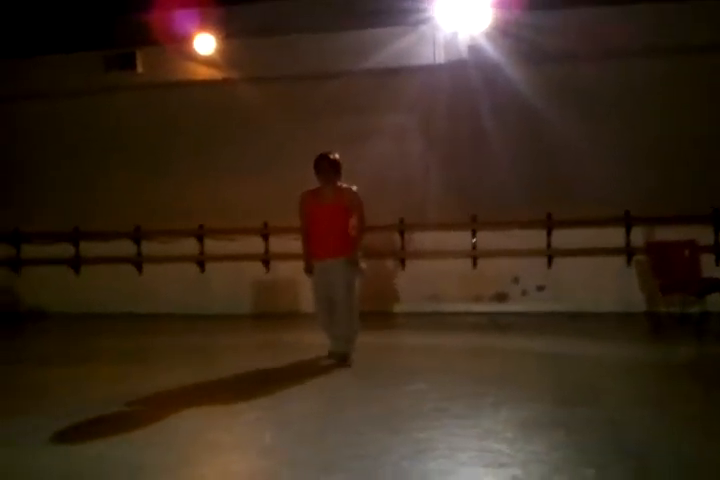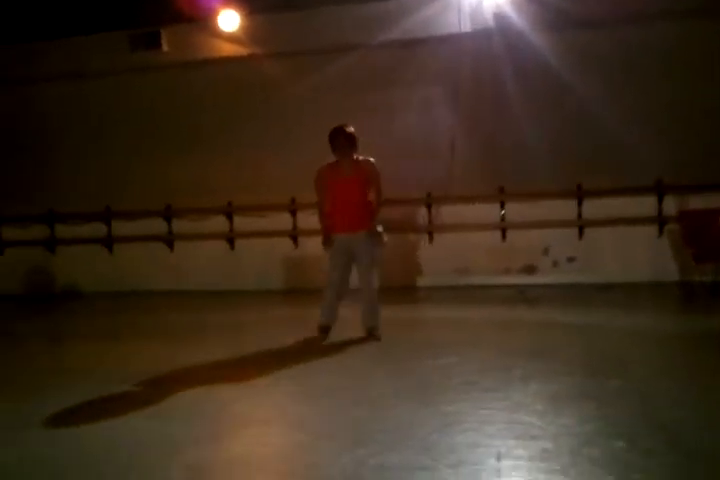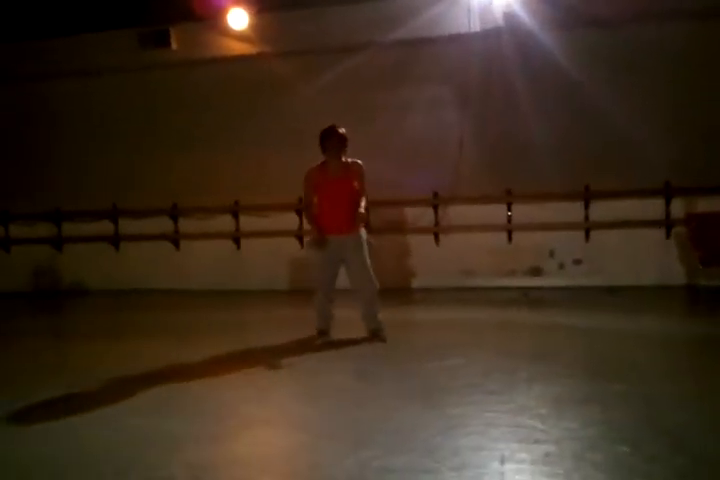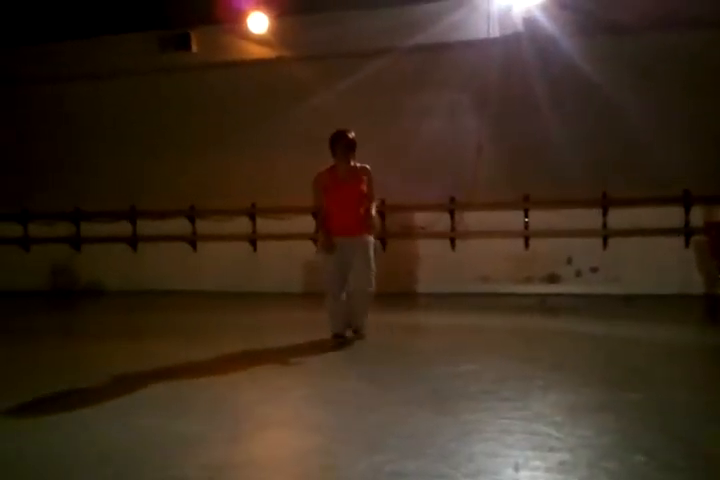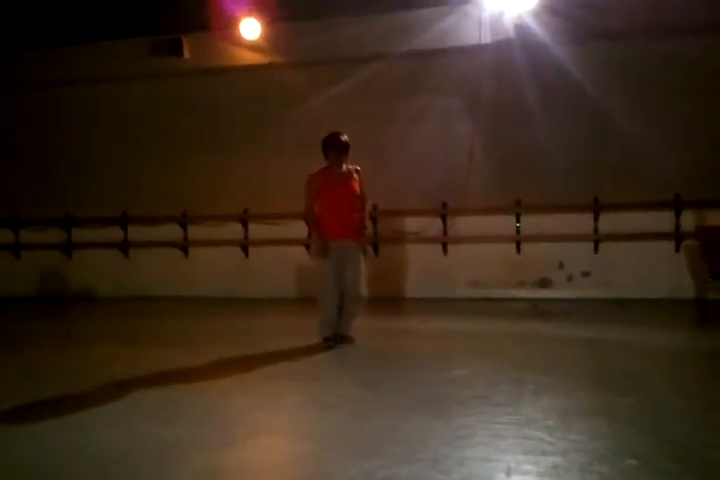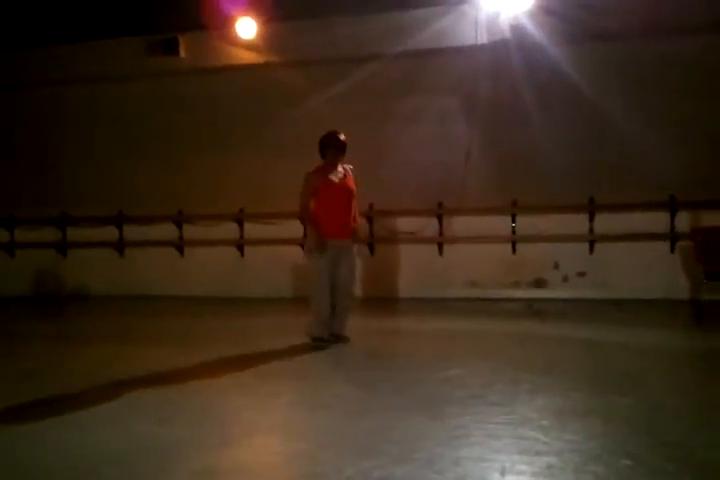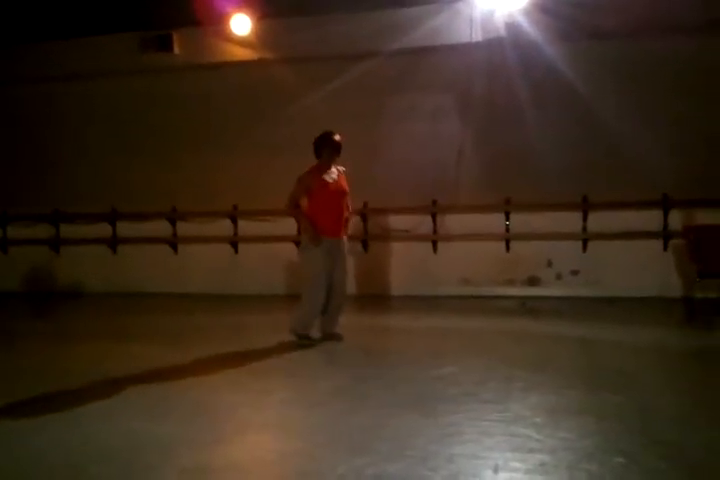
dt=0.3s
person 1, frame 1
left shoulder: (350, 194)
right shoulder: (308, 198)
left elbow: (360, 225)
right elbow: (305, 230)
left wrist: (354, 251)
right wrist: (307, 258)
left hip: (344, 259)
right hip: (319, 261)
left knee: (345, 306)
right knee: (324, 308)
left ankle: (344, 351)
right ankle: (337, 345)
person 1, frame 2
left shoulder: (368, 166)
right shoulder: (324, 173)
left elbow: (377, 196)
right elbow: (321, 204)
left wrist: (374, 221)
right wrist: (325, 231)
left hip: (364, 233)
right hip: (338, 235)
left knee: (369, 282)
right knee: (335, 282)
left ankle: (371, 325)
right ankle: (326, 322)
person 1, frame 3
left shoulder: (356, 168)
right shoulder: (314, 174)
left elbow: (362, 195)
right elbow: (308, 205)
left wrist: (361, 208)
right wrist: (315, 230)
left hip: (353, 234)
right hip: (327, 237)
left knee: (365, 281)
right knee: (325, 284)
left ankle: (374, 326)
right ankle: (323, 327)
person 1, frame 4
left shoulder: (364, 172)
right shoulder: (323, 177)
left elbow: (371, 200)
right elbow: (318, 210)
left wrist: (371, 214)
right wrist: (323, 235)
left hip: (361, 238)
right hip: (335, 240)
left knee: (364, 285)
right knee: (335, 287)
left ankle: (356, 323)
right ankle: (339, 329)
person 1, frame 5
left shoulder: (355, 173)
right shoulder: (316, 179)
left elbow: (362, 204)
right elbow: (309, 212)
left wrist: (363, 230)
right wrist: (317, 239)
left hip: (352, 242)
right hip: (329, 243)
left knee: (352, 290)
right knee: (329, 290)
left ankle: (343, 330)
right ankle: (328, 332)
person 1, frame 6
left shoulder: (348, 171)
right shoulder: (314, 177)
right elbow: (304, 209)
left wrist: (355, 227)
right wrist: (314, 234)
left hip: (346, 241)
right hip: (324, 241)
left knee: (345, 288)
right knee: (322, 288)
left ankle: (337, 330)
right ankle: (318, 332)
person 1, frame 7
left shoulder: (341, 172)
right shoulder: (309, 177)
right elbow: (292, 203)
left wrist: (347, 217)
right wrist: (305, 222)
left hip: (339, 239)
right hip: (316, 240)
left knee: (338, 288)
right knee: (316, 287)
left ankle: (329, 328)
right ankle: (300, 328)
